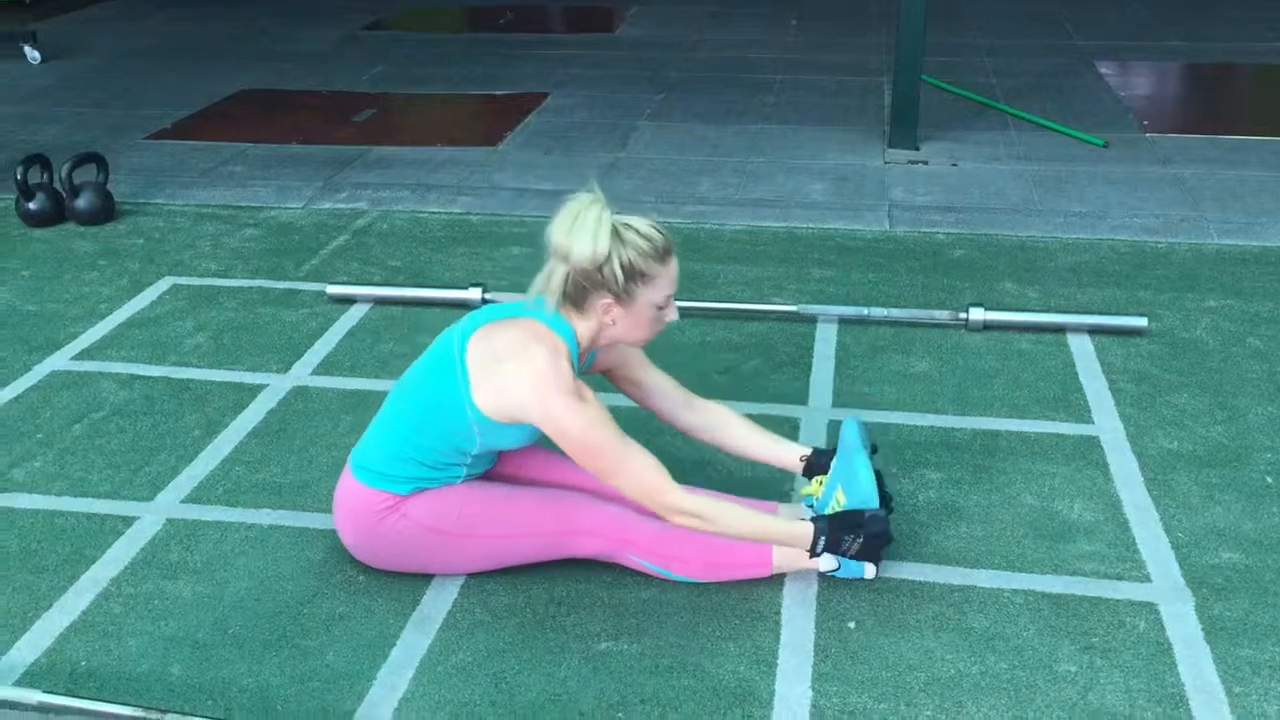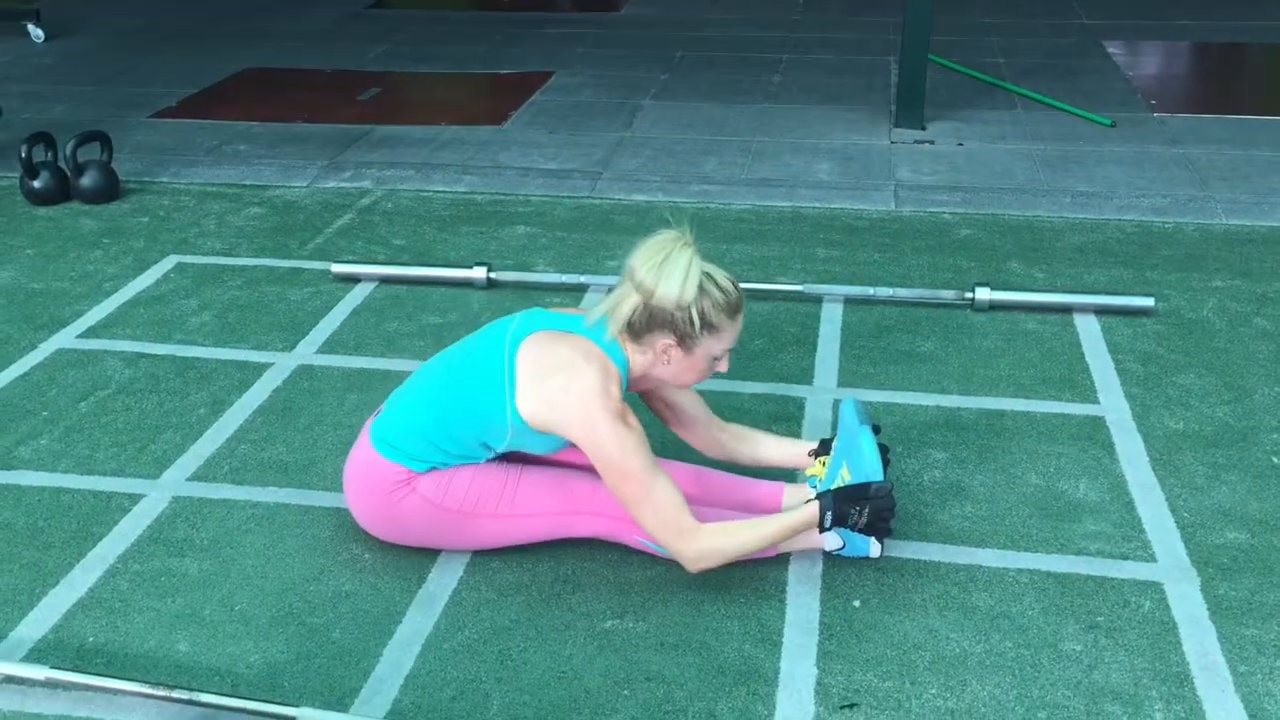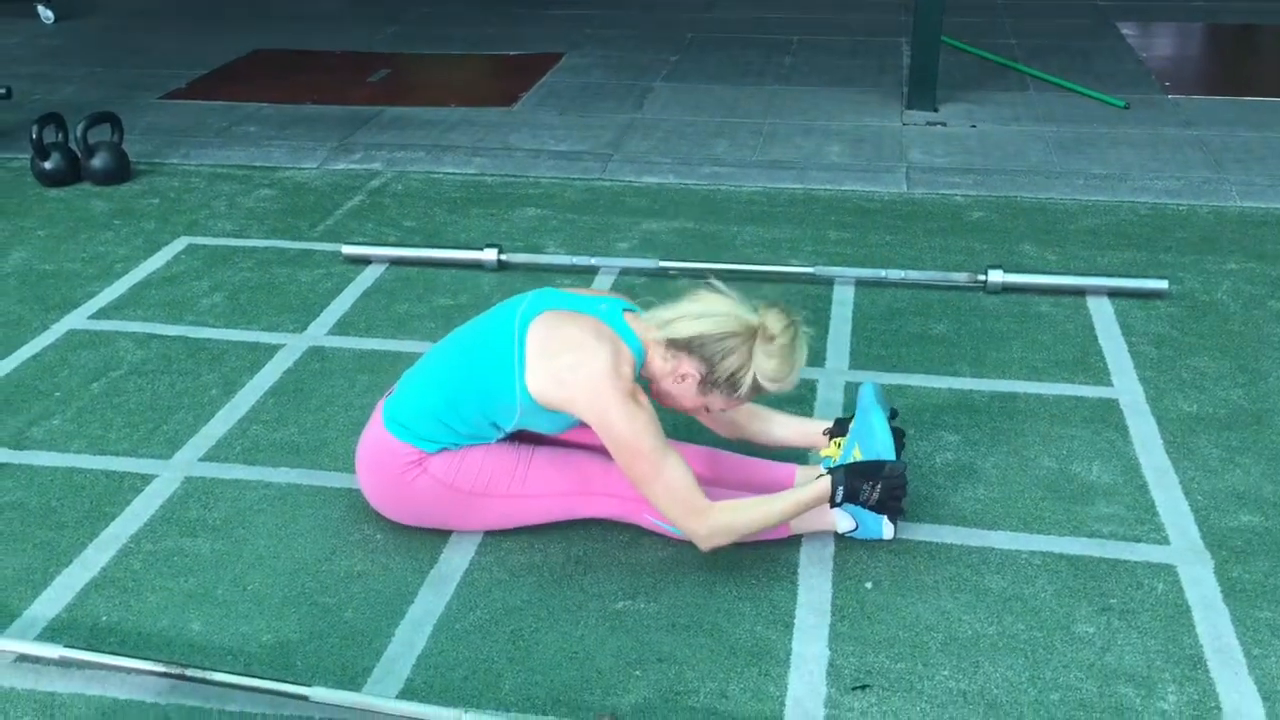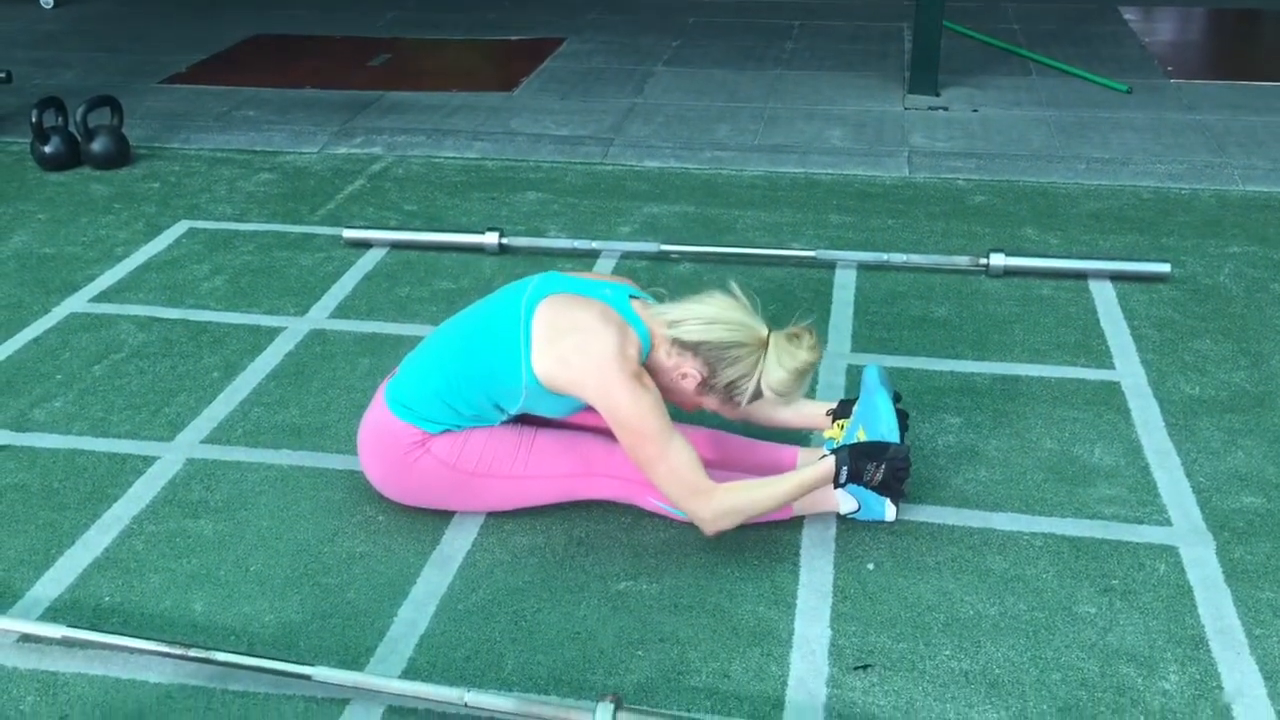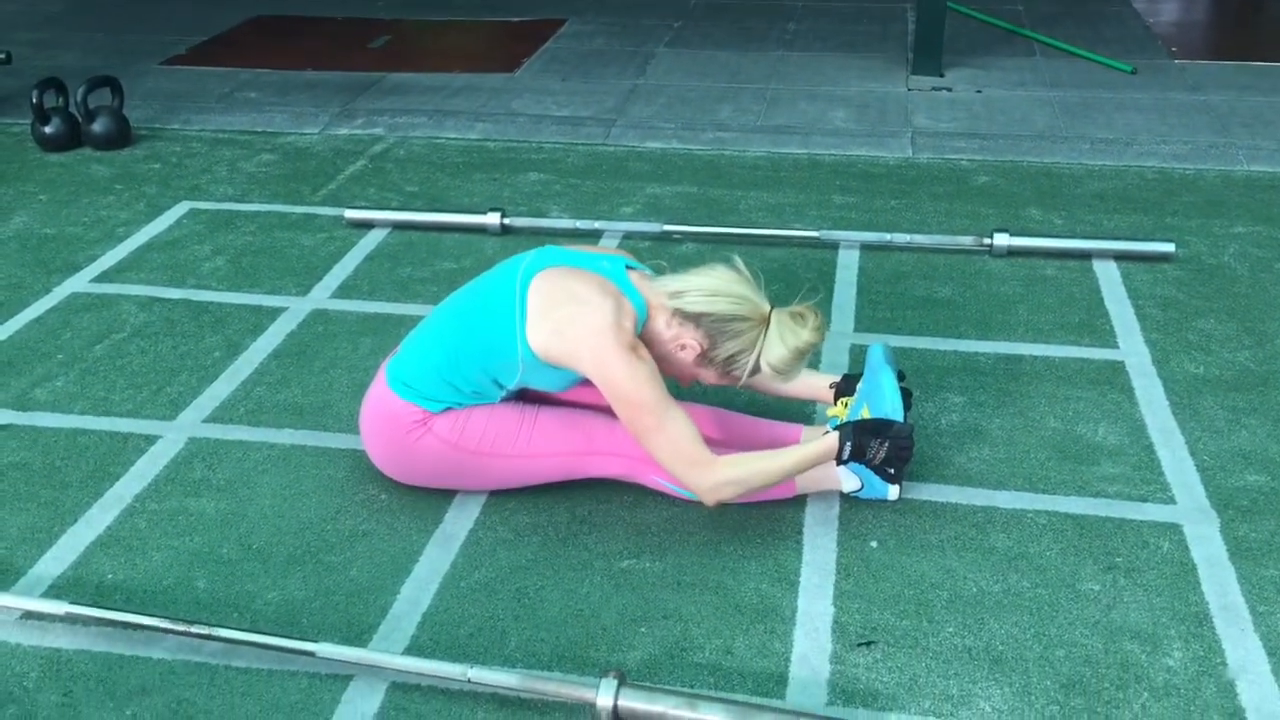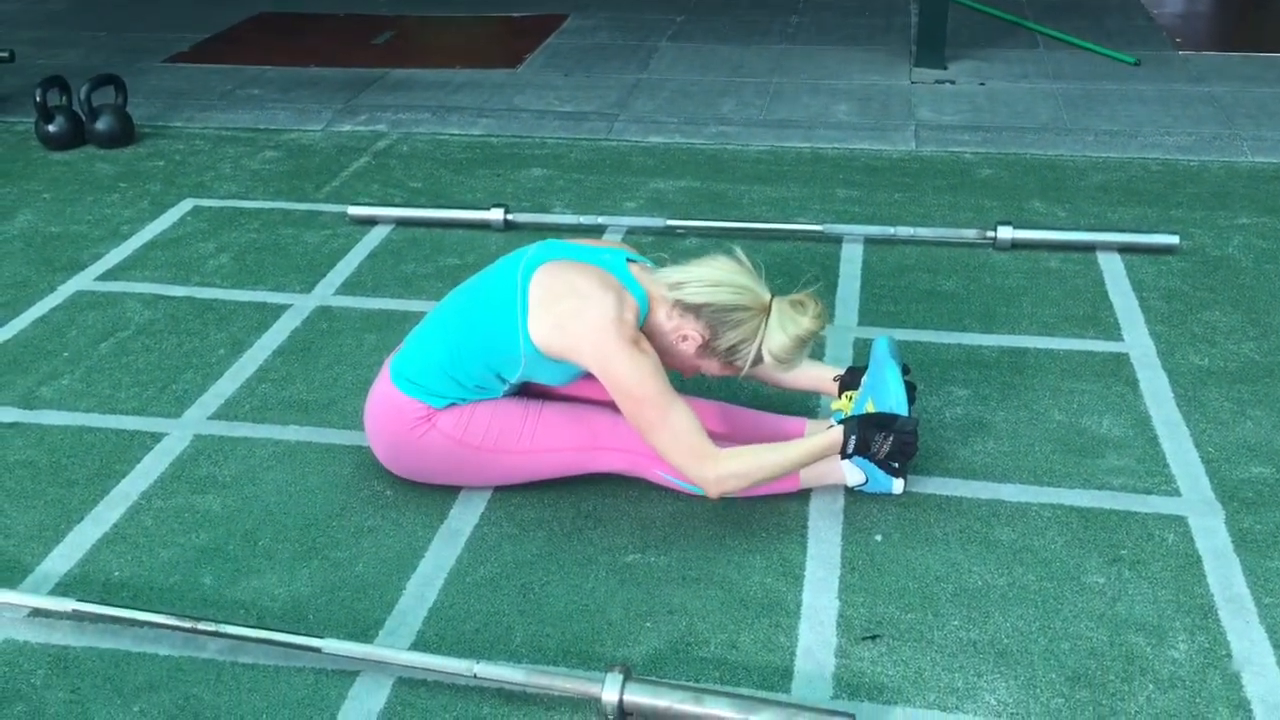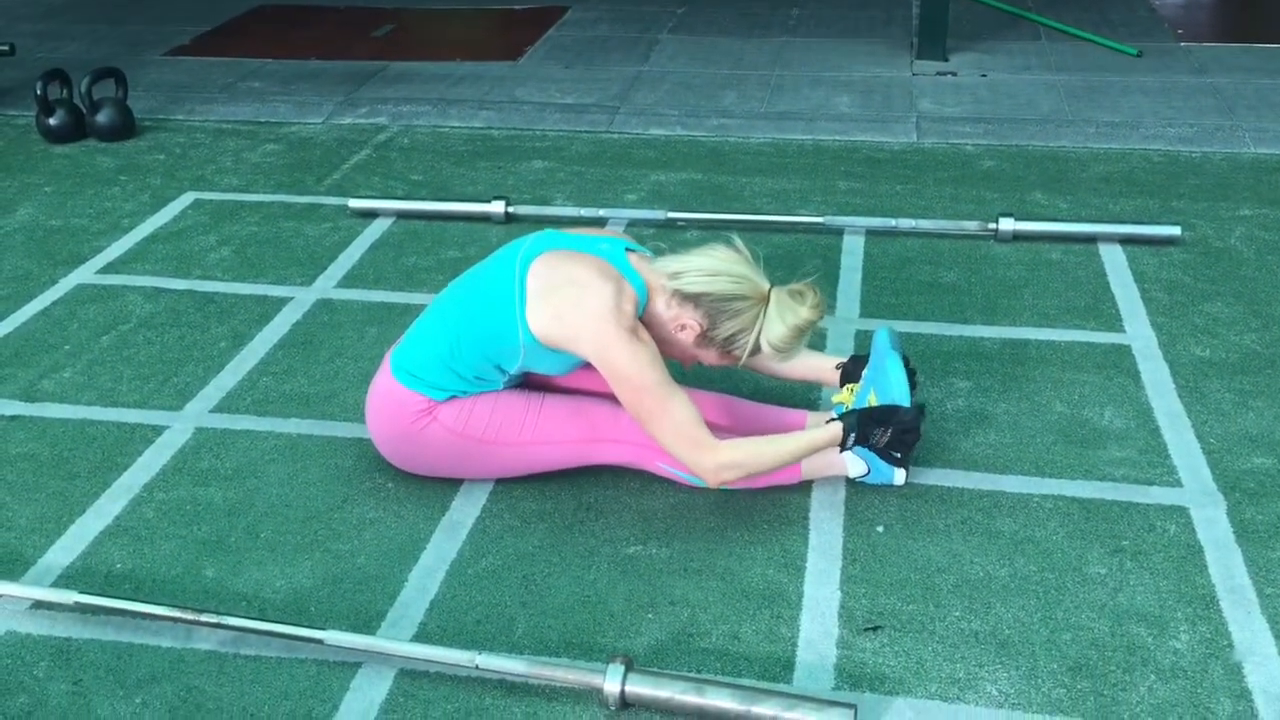
dt=0.7s
person 1, frame 1
left shoulder: (582, 331)
right shoulder: (545, 376)
left elbow: (695, 413)
right elbow: (677, 509)
left wrist: (807, 460)
right wrist: (815, 536)
right hip: (387, 511)
left knee: (617, 492)
right knee: (600, 528)
left ankle: (801, 513)
right ankle: (818, 556)
person 1, frame 2
left shoulder: (616, 340)
right shoulder: (594, 397)
left elbow: (716, 437)
right elbow: (692, 548)
left wrist: (816, 454)
right wrist: (821, 515)
left hip: (418, 437)
right hip: (395, 486)
left knee: (637, 478)
right knee: (608, 508)
left ankle: (808, 493)
person 1, frame 3
left shoulder: (634, 326)
right shoulder: (608, 382)
left elbow: (732, 421)
right elbow: (702, 527)
left wrist: (829, 433)
right wrist: (831, 488)
left hip: (439, 418)
right hip: (406, 467)
left knee: (652, 459)
right knee: (618, 490)
person 1, frame 4
left shoulder: (633, 308)
right shoulder: (615, 369)
left elbow: (733, 400)
right elbow: (709, 510)
left wrist: (832, 414)
right wrist: (835, 466)
left hip: (431, 397)
right hip: (410, 447)
left knee: (657, 442)
right knee: (619, 469)
left ankle: (814, 463)
person 1, frame 5
left shoulder: (633, 282)
right shoulder: (612, 342)
left elbow: (738, 366)
right elbow: (708, 481)
left wrist: (834, 387)
right wrist: (839, 445)
left hip: (446, 373)
right hip: (412, 425)
left knee: (656, 416)
right knee: (621, 448)
left ankle: (820, 440)
person 1, frame 6
left shoulder: (632, 274)
right shoulder: (612, 336)
left elbow: (739, 353)
right elbow: (712, 473)
left wrist: (839, 381)
right wrist: (843, 440)
left hip: (440, 370)
right hip: (415, 422)
left knee: (658, 410)
right knee: (624, 442)
left ankle: (828, 432)
person 1, frame 7
left shoulder: (632, 264)
right shoulder: (611, 326)
left elbow: (738, 344)
right elbow: (709, 462)
left wrist: (839, 371)
right wrist: (842, 434)
left hip: (446, 363)
right hip: (416, 417)
left knee: (660, 403)
right knee: (625, 434)
left ankle: (831, 420)
